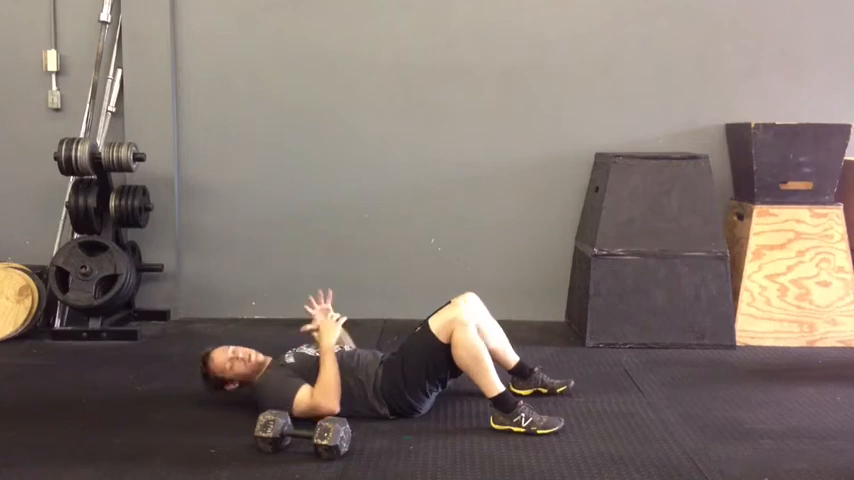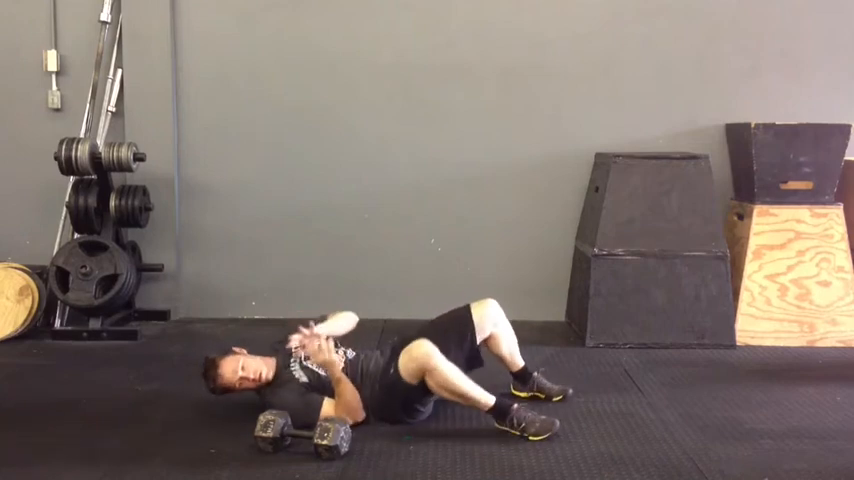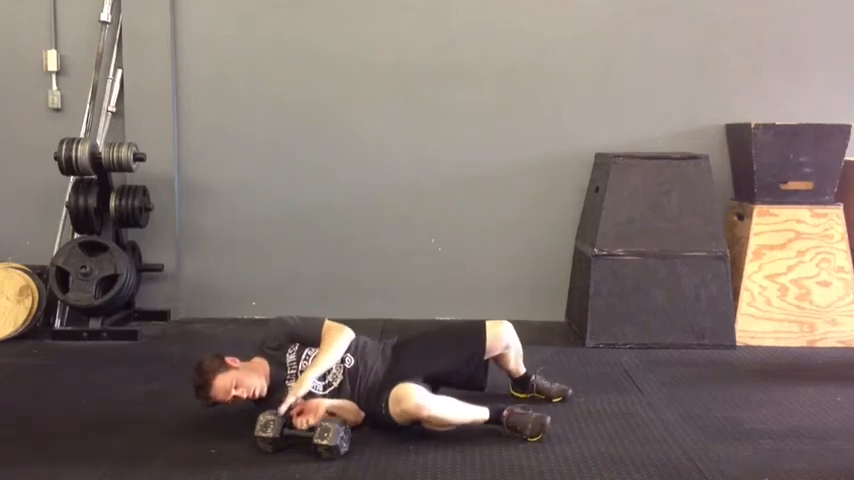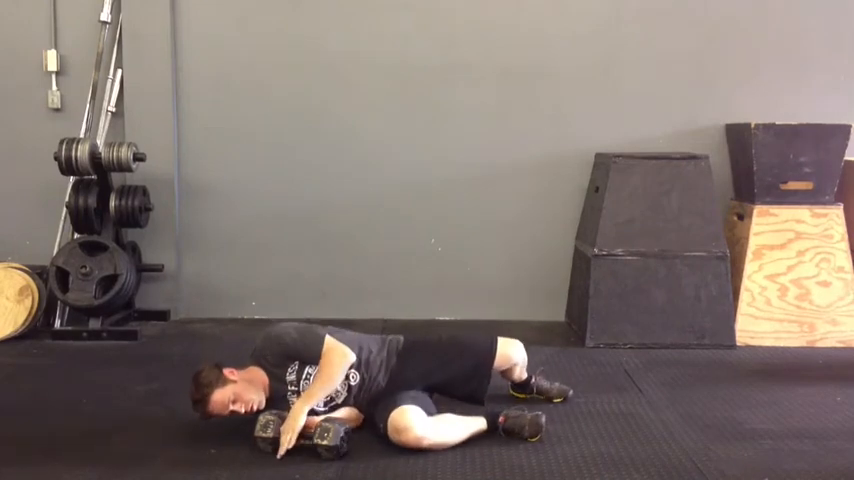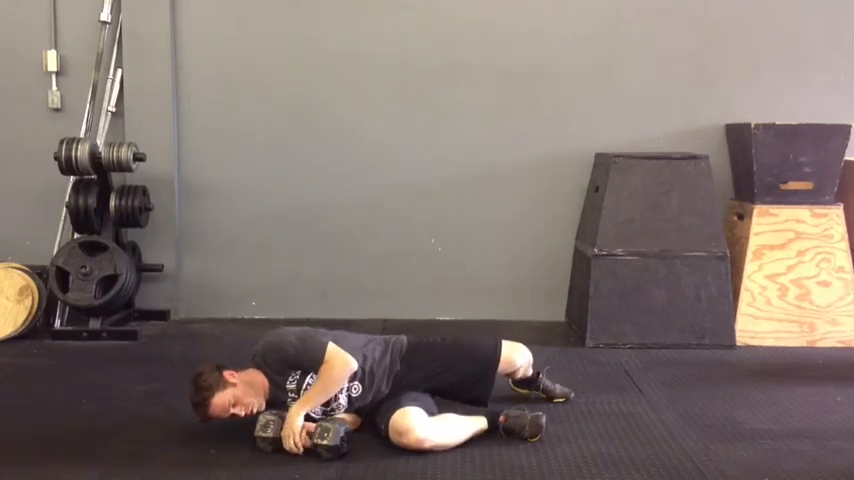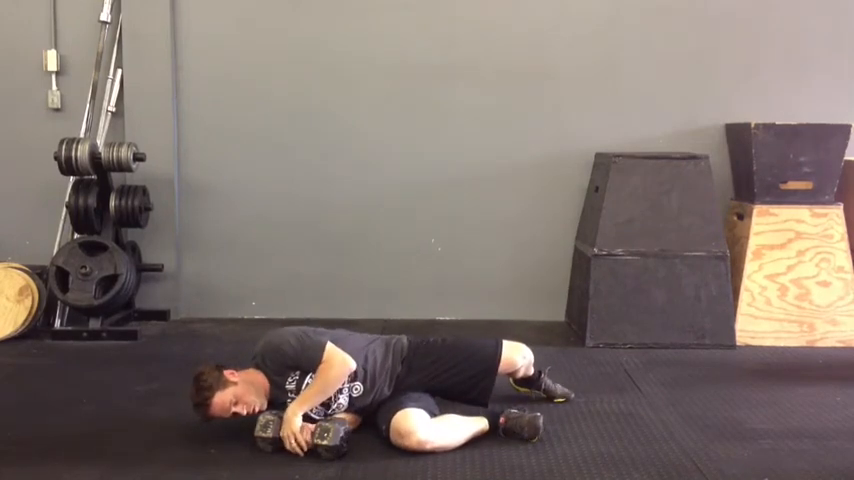
dt=0.5s
person 1, frame 1
left shoulder: (285, 363)
right shoulder: (270, 387)
right elbow: (328, 405)
left wrist: (330, 325)
right wrist: (326, 343)
left hip: (392, 367)
right hip: (397, 392)
left knee: (469, 302)
right knee: (458, 318)
left ankle: (525, 377)
right ankle: (508, 411)
person 1, frame 2
left shoulder: (288, 345)
right shoulder: (281, 396)
left elbow: (350, 318)
right elbow: (354, 415)
left wrist: (322, 329)
right wrist: (334, 371)
left hip: (391, 360)
right hip: (394, 400)
left knee: (488, 310)
right knee: (424, 353)
left ankle: (525, 380)
right ankle: (506, 413)
person 1, frame 3
left shoulder: (277, 334)
right shoulder: (274, 405)
left elbow: (341, 333)
right elbow: (355, 415)
left wrist: (306, 379)
right wrist: (323, 407)
left hip: (397, 354)
right hip: (381, 397)
left knee: (503, 332)
right knee: (413, 402)
left ankle: (523, 383)
right ankle: (500, 416)
person 1, frame 4
left shoulder: (273, 343)
right shoulder: (273, 407)
left elbow: (342, 355)
right elbow: (354, 414)
left wrist: (301, 409)
right wrist: (320, 420)
left hip: (401, 357)
right hip: (382, 399)
left knee: (512, 352)
right knee: (410, 430)
left ankle: (525, 385)
right ankle: (495, 421)
person 1, frame 5
left shoulder: (276, 347)
right shoulder: (274, 405)
left elbow: (344, 363)
right elbow: (353, 415)
left wrist: (299, 410)
right wrist: (312, 429)
left hip: (404, 359)
right hip: (384, 399)
left knee: (518, 356)
right knee: (411, 432)
left ankle: (530, 382)
right ankle: (494, 420)
person 1, frame 6
left shoulder: (276, 348)
right shoulder: (274, 407)
left elbow: (342, 364)
right elbow: (350, 416)
left wrist: (296, 410)
right wrist: (311, 428)
left hip: (405, 358)
right hip: (387, 400)
left knee: (518, 357)
right knee: (413, 435)
left ankle: (532, 382)
right ankle: (494, 421)
